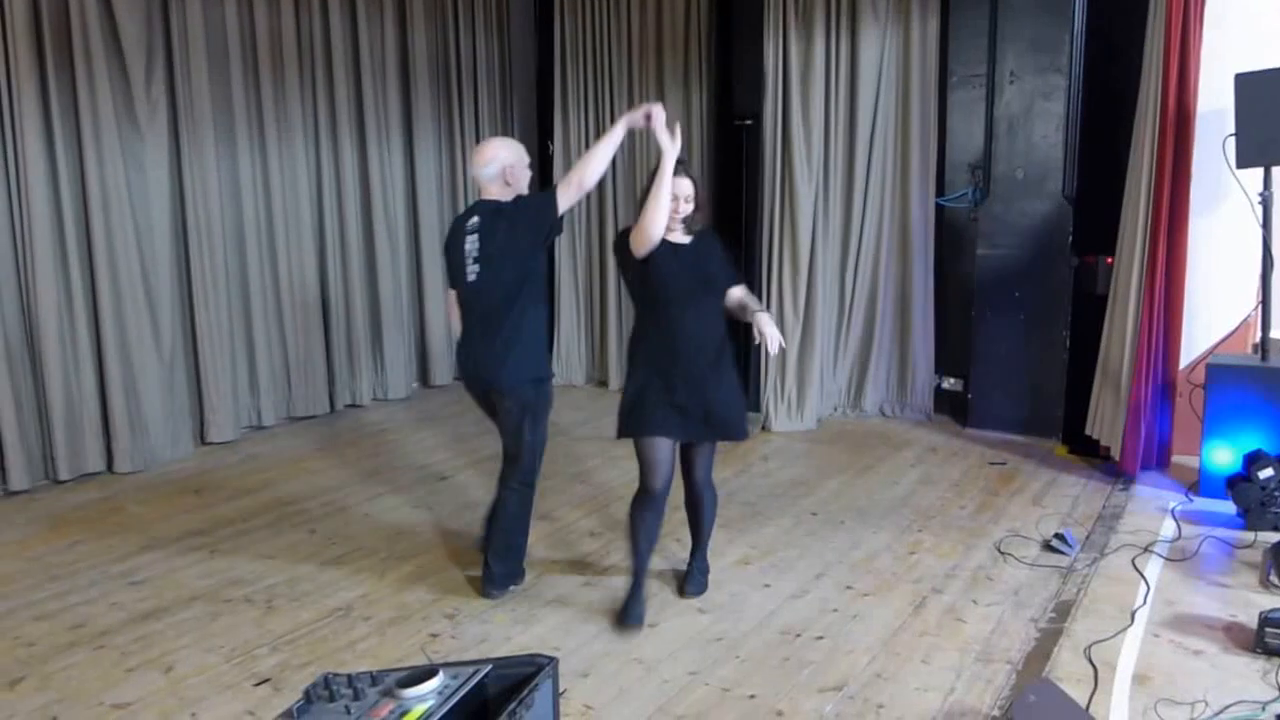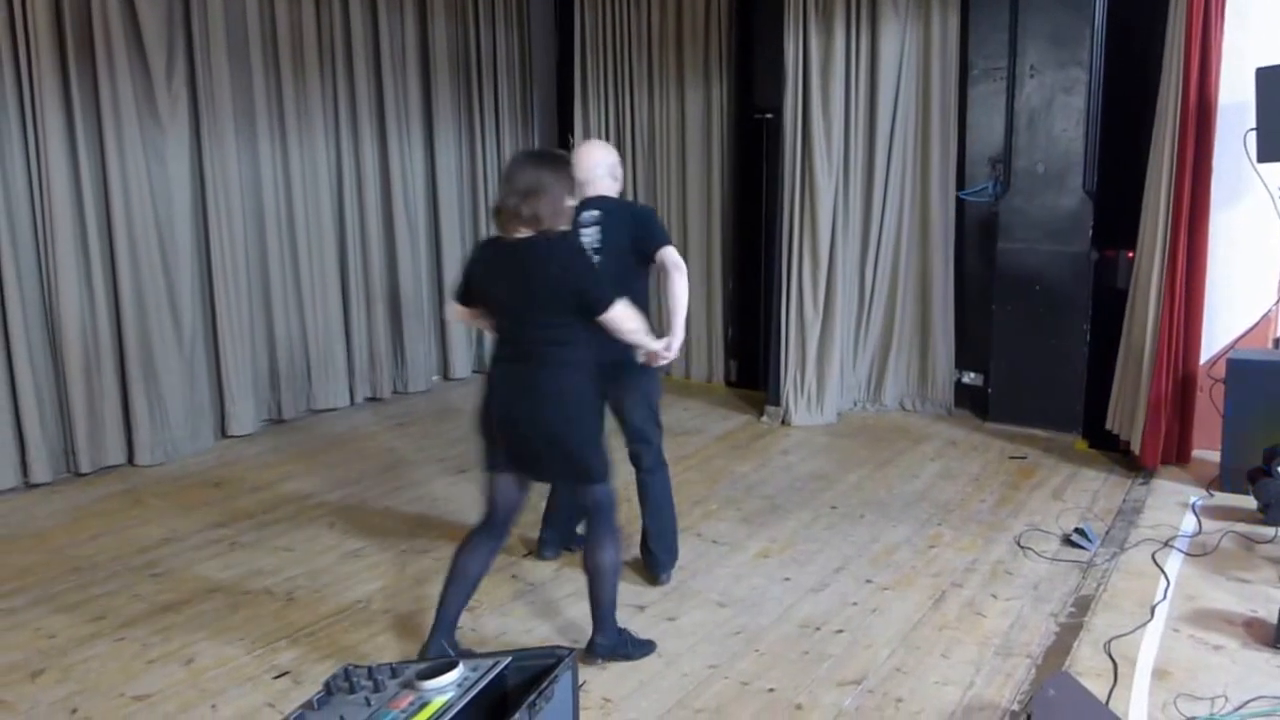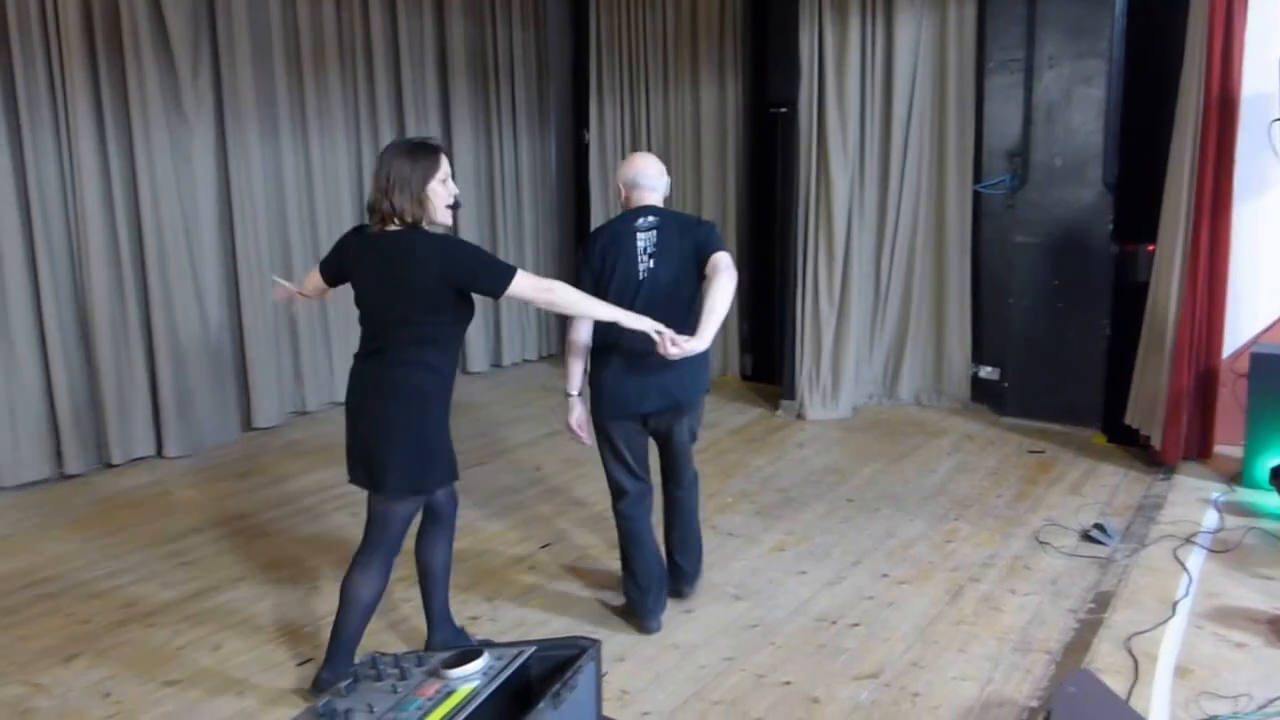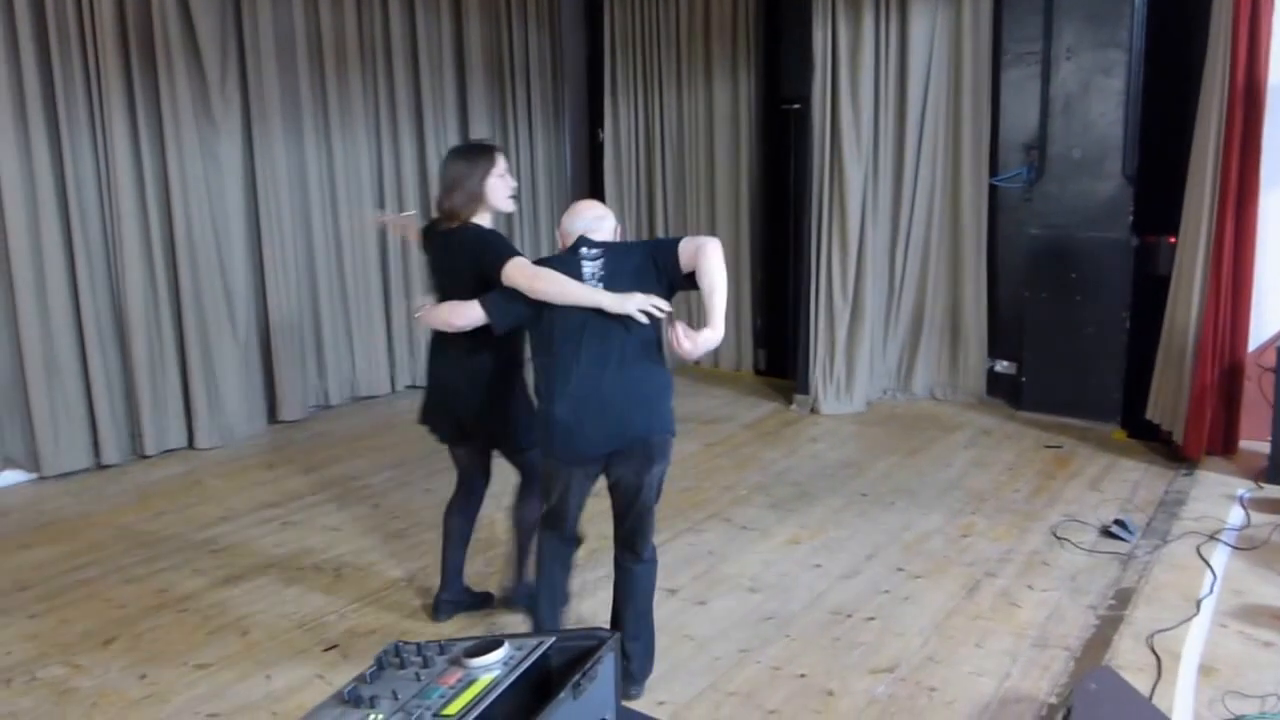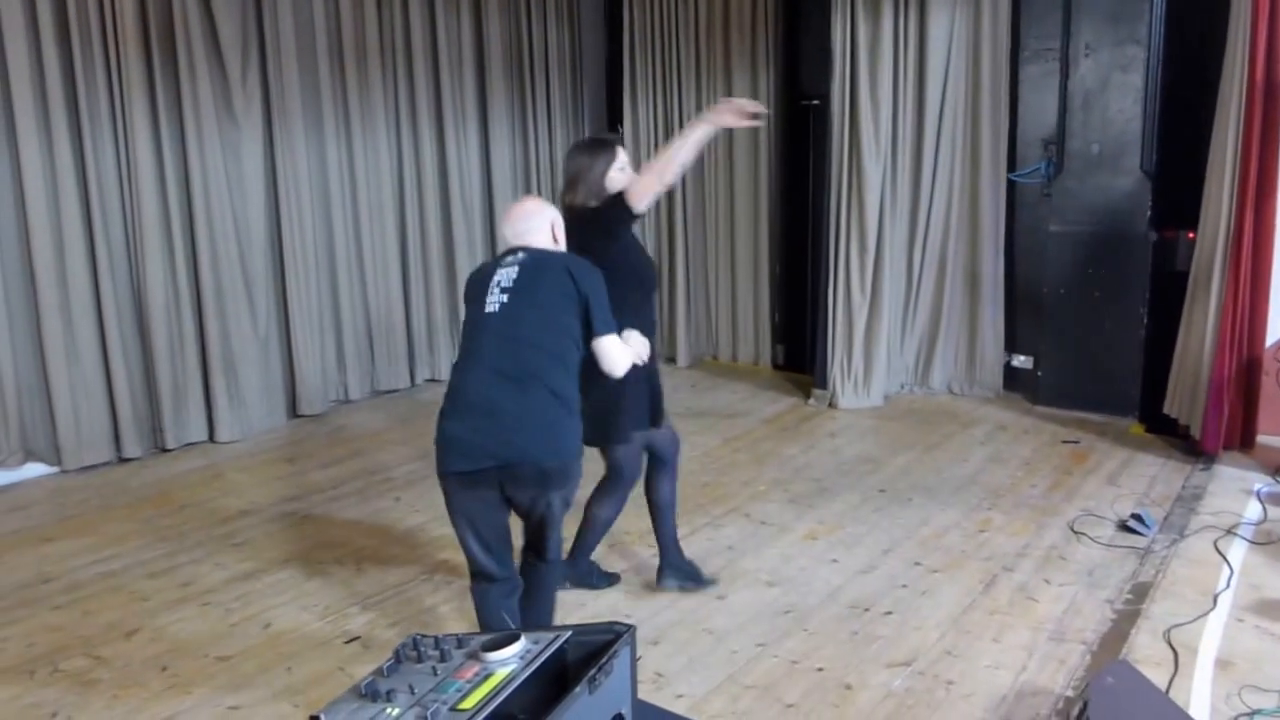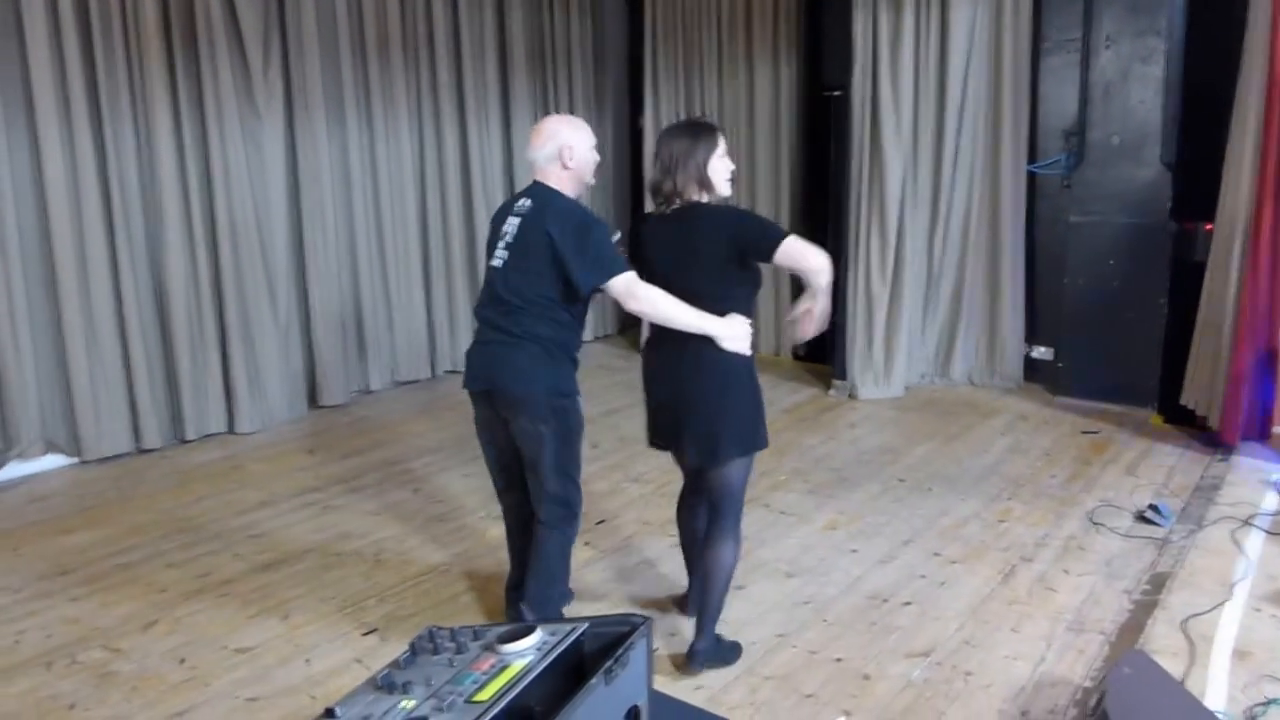
dt=0.7s
person 1, frame 1
left shoulder: (709, 245)
right shoulder: (632, 243)
left elbow: (734, 295)
right elbow: (650, 233)
left wrist: (756, 314)
right wrist: (666, 159)
left hip: (709, 376)
right hip: (656, 379)
left knee: (697, 475)
right knee: (654, 487)
left ankle: (699, 560)
right ankle: (636, 584)
person 1, frame 2
left shoulder: (488, 255)
right shoulder: (565, 257)
left elbow: (465, 313)
right elbow: (623, 322)
right wrist: (651, 343)
left hip: (506, 400)
right hip: (560, 404)
left knee: (495, 520)
right knee: (601, 513)
left ankle: (440, 637)
right ankle: (606, 634)
person 1, frame 3
left shoulder: (360, 243)
right shoulder: (445, 255)
left elbow: (313, 283)
right elbow: (540, 291)
left wrist: (297, 290)
right wrist: (626, 317)
left hip: (374, 397)
right hip: (408, 408)
left knee: (441, 505)
right knee: (383, 540)
left ankle: (443, 635)
right ankle: (335, 667)
person 1, frame 4
left shoulder: (442, 234)
right shoulder: (484, 245)
left elbow: (417, 232)
right elbow: (530, 278)
right wrist: (610, 300)
left hip: (451, 378)
right hip: (489, 382)
left knee: (470, 481)
right knee: (538, 473)
left ankle: (450, 591)
right ankle: (521, 584)
person 1, frame 5
left shoulder: (594, 229)
right shoulder: (596, 225)
right elbow: (653, 181)
right wrist: (708, 123)
left hip: (627, 366)
right hip: (610, 370)
left knee: (665, 451)
right knee: (625, 469)
left ankle: (673, 561)
right ankle: (574, 564)
person 1, frame 6
left shoulder: (647, 231)
right shoulder: (727, 223)
right elbow: (814, 261)
right wrist: (818, 299)
left hip: (666, 371)
right hip: (717, 376)
left knee: (698, 483)
right knee: (725, 509)
left ankle: (697, 589)
right ankle: (705, 640)
person 2, frame 1
left shoulder: (460, 229)
right shoulder: (519, 220)
right elbow: (581, 180)
right wrist: (625, 122)
left hip: (476, 366)
right hip: (519, 369)
left knee: (519, 455)
right knee: (520, 465)
left ankle: (502, 546)
right ankle: (500, 573)
person 2, frame 2
right shoulder: (638, 219)
right elbow: (673, 266)
right wrist: (677, 330)
right hip: (629, 363)
right knee: (648, 457)
left ankle: (555, 537)
right ankle: (660, 559)
person 2, frame 3
left shoulder: (602, 240)
right shoulder: (698, 232)
left elbow: (582, 323)
right elbow: (725, 274)
left wrist: (573, 395)
right wrist: (702, 338)
left hip: (616, 390)
right hip: (679, 386)
left knee: (631, 496)
right knee: (680, 478)
left ankle: (646, 605)
right ankle: (684, 574)
person 2, frame 4
left shoulder: (541, 274)
right shoulder: (647, 256)
left elbow: (464, 316)
right elbow: (706, 248)
left wrist: (429, 315)
right wrist: (714, 327)
left hip: (571, 428)
right hip: (643, 424)
left knee: (557, 530)
right knee: (635, 543)
right ankle: (631, 668)
person 2, frame 5
left shoulder: (480, 279)
right shoulder: (578, 272)
right elbow: (613, 364)
right wrist: (630, 349)
left hip: (462, 442)
right hip: (544, 443)
left knee: (488, 570)
right knee: (544, 549)
person 2, frame 6
left shoulder: (511, 211)
right shoulder: (574, 222)
right elbow: (635, 297)
left wrist: (605, 254)
right wrist: (717, 327)
left hip: (485, 372)
right hip: (538, 380)
left knee: (515, 493)
right knee: (557, 504)
left ankle: (524, 600)
right ankle: (540, 625)
